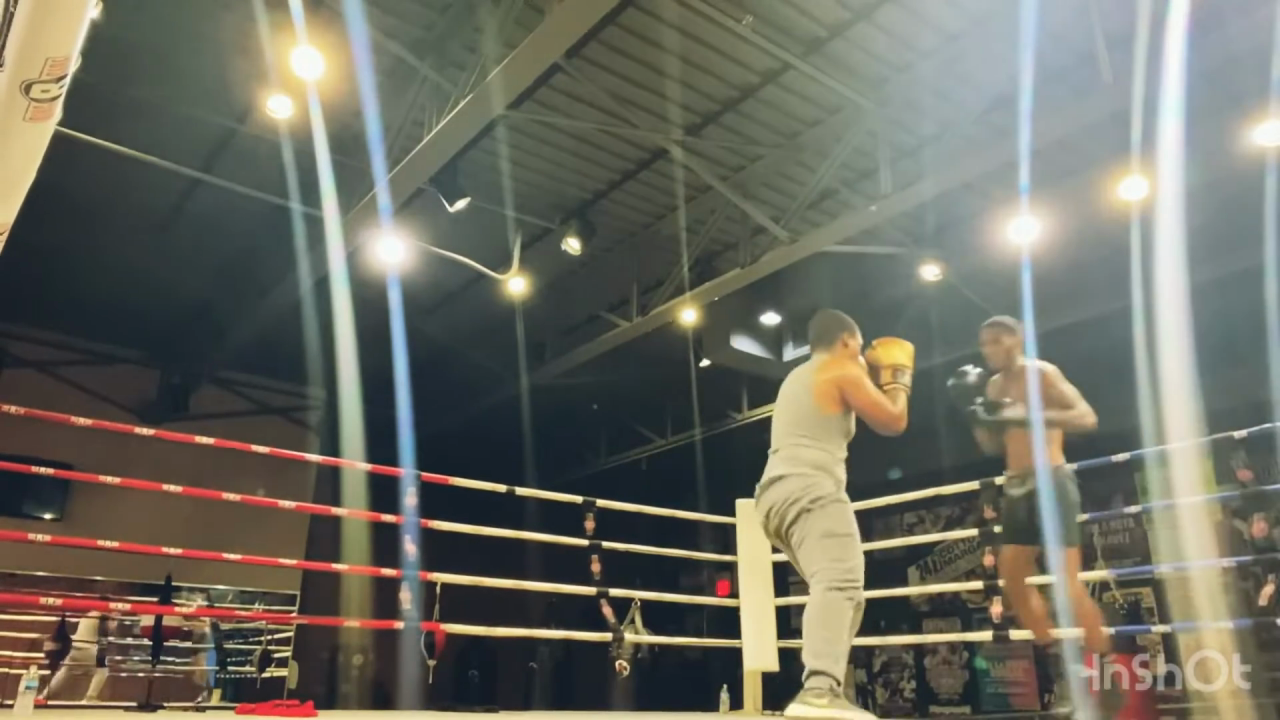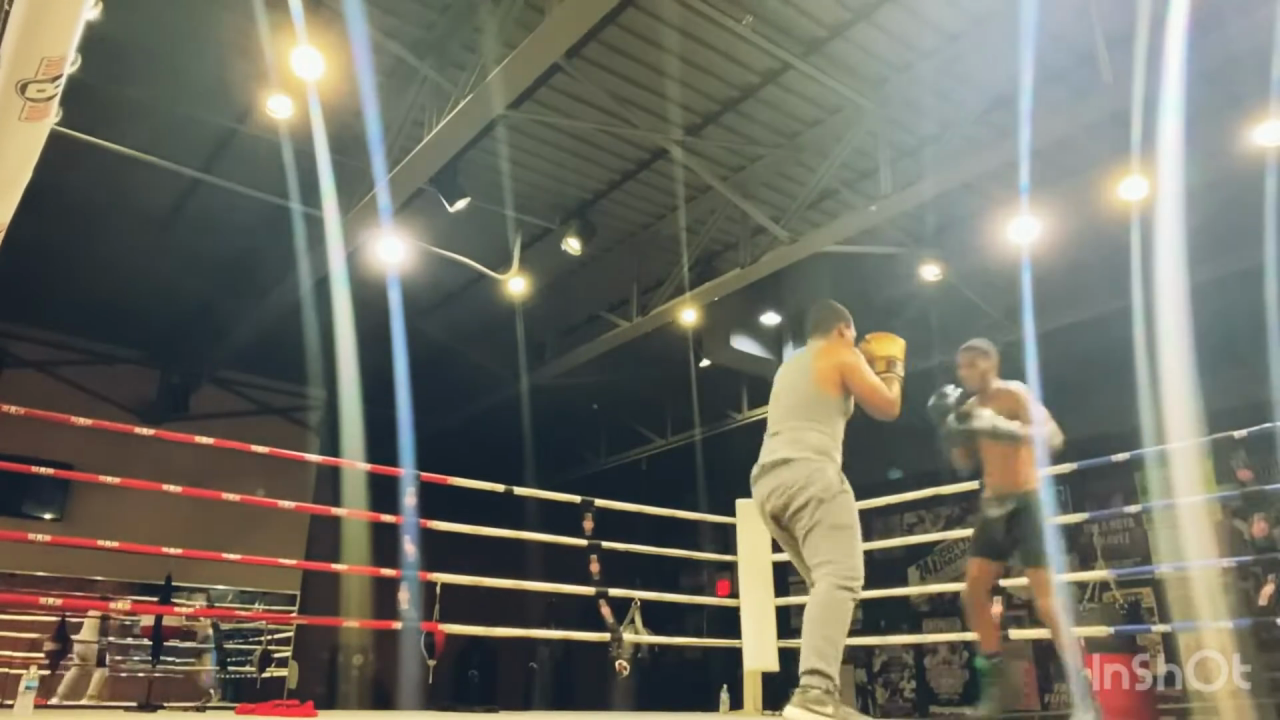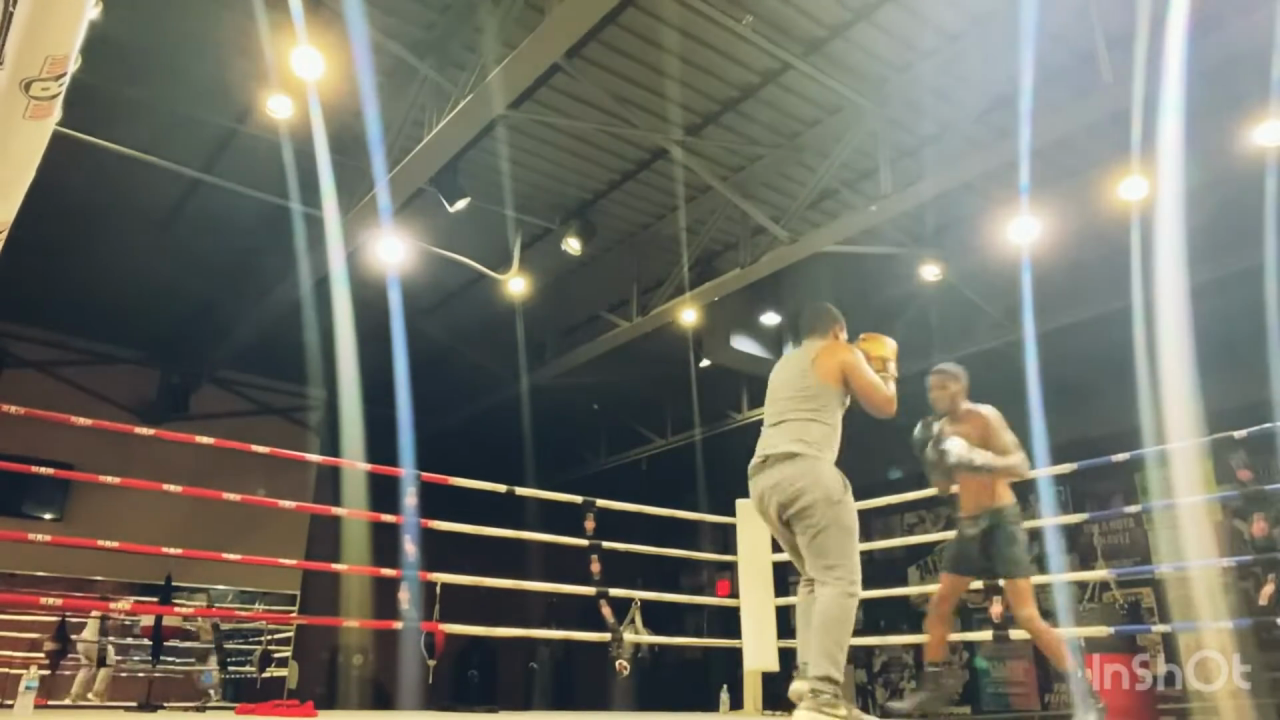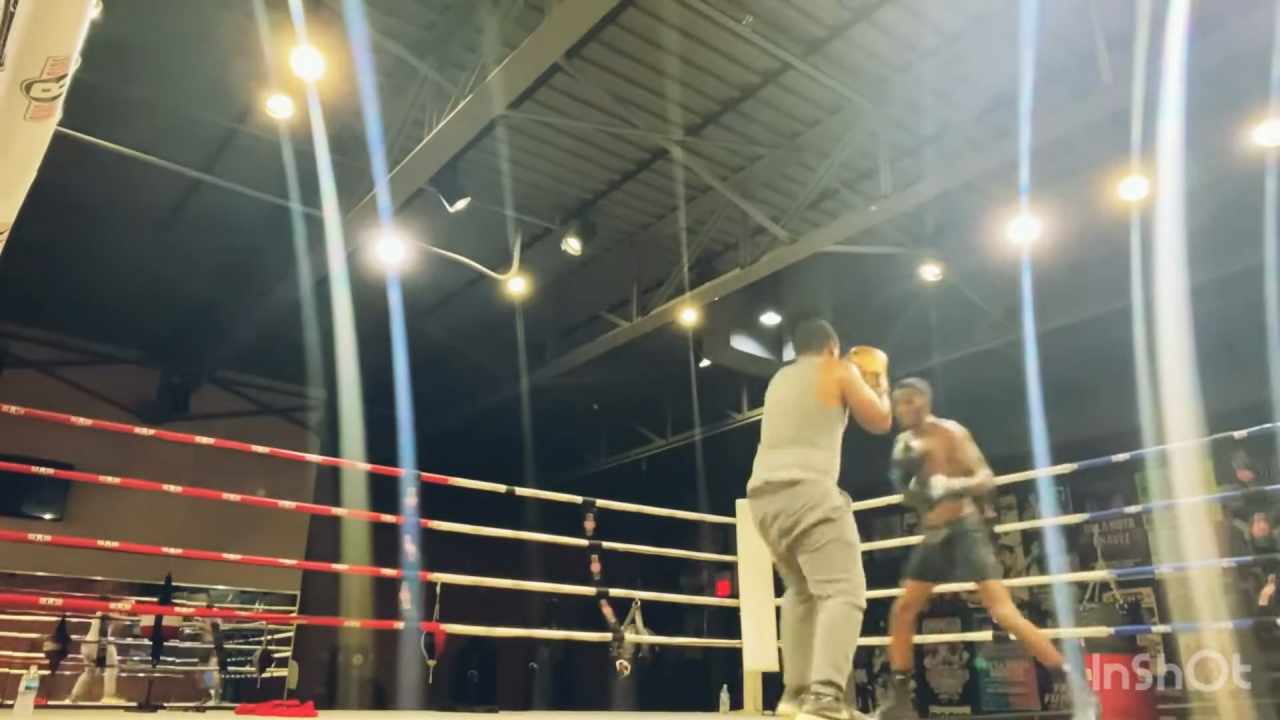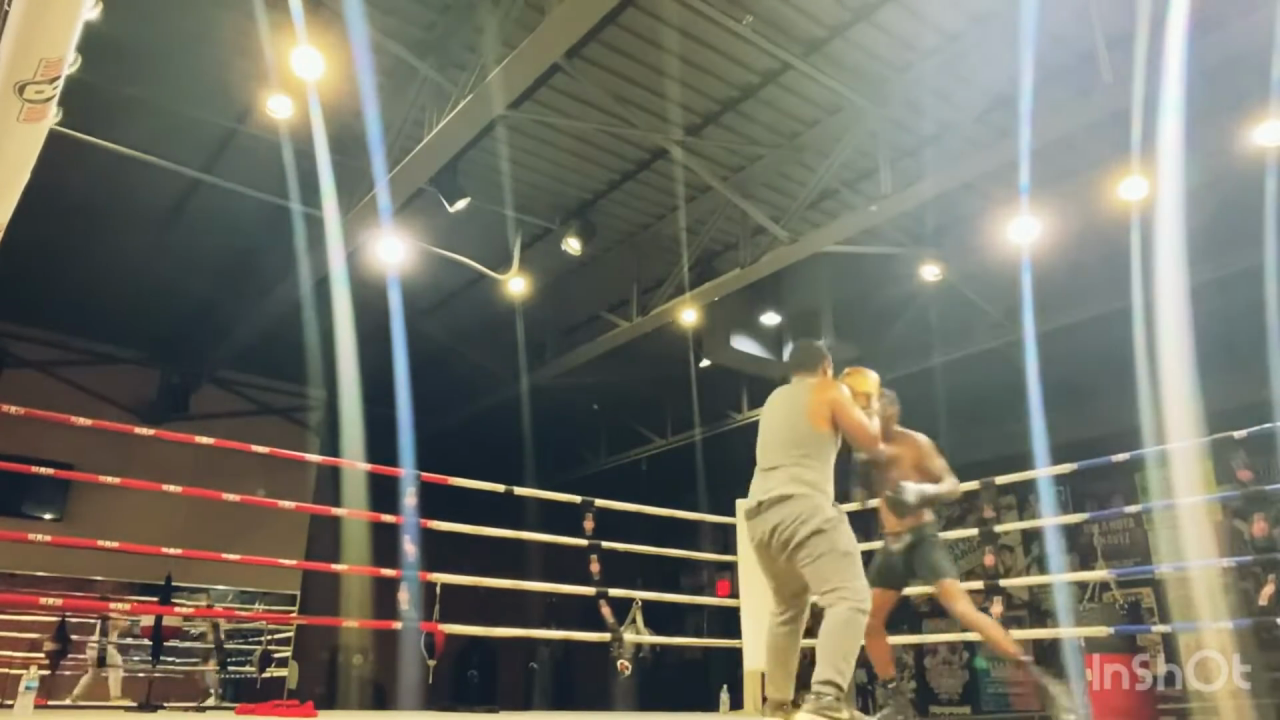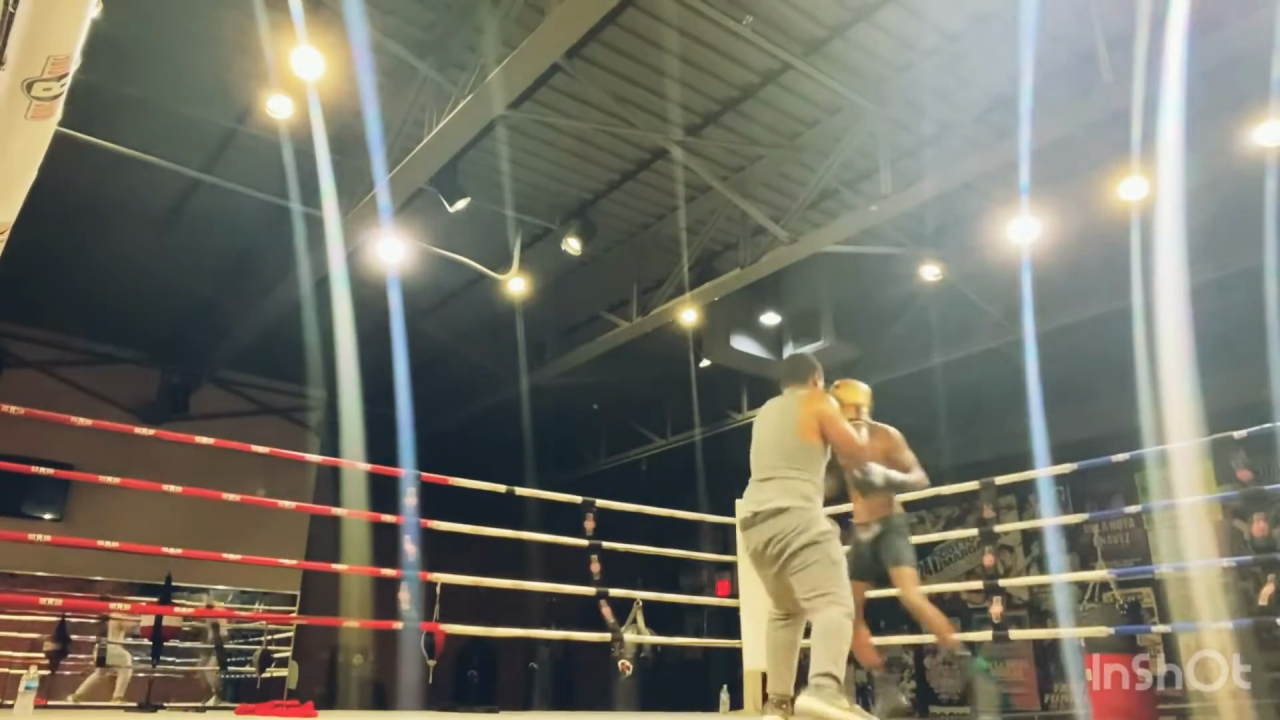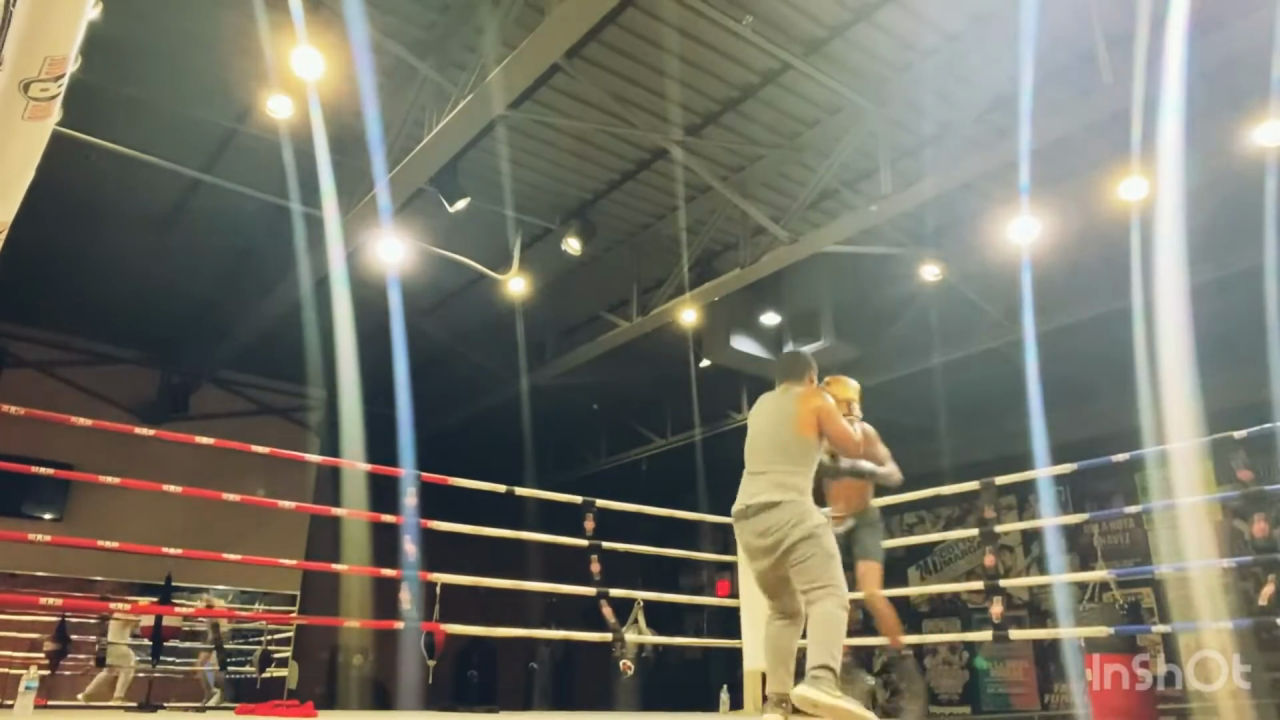
dt=0.1s
person 1, frame 1
left shoulder: (797, 377)
right shoulder: (844, 369)
right elbow: (893, 421)
left wrist: (869, 377)
right wrist: (899, 375)
left hip: (775, 497)
right hip: (810, 492)
left knee: (833, 585)
right knee: (838, 582)
person 1, frame 2
left shoulder: (790, 365)
right shoulder: (841, 355)
right elbow: (887, 408)
right wrist: (891, 367)
left hip: (771, 479)
right hip: (809, 475)
left knee: (828, 579)
right knee: (839, 577)
person 1, frame 3
left shoulder: (783, 364)
right shoulder: (841, 354)
right elbow: (885, 406)
right wrist: (886, 368)
left hip: (766, 476)
right hip: (805, 471)
left knee: (815, 576)
right knee: (839, 582)
left ankle: (809, 676)
person 1, frame 4
left shoulder: (780, 380)
right shoulder: (839, 371)
right elbow: (880, 421)
right wrist: (877, 383)
left hip: (765, 496)
right hip: (809, 492)
left knee: (802, 591)
right knee: (844, 592)
person 1, frame 5
left shoulder: (774, 401)
right shoulder: (830, 393)
right elbow: (870, 441)
right wrist: (867, 405)
left hip: (760, 515)
right hip: (804, 508)
left knee: (788, 608)
right knee: (848, 600)
person 1, frame 6
left shoulder: (765, 412)
right shoulder: (818, 404)
right elbow: (856, 452)
left hip: (754, 524)
right hip: (796, 519)
left knee: (787, 613)
right knee: (835, 607)
right ankle: (822, 690)
person 1, frame 7
left shoulder: (760, 406)
right shoulder: (815, 400)
right elbow: (852, 447)
left hip: (749, 518)
right hip: (788, 511)
left knee: (785, 610)
right knee: (830, 597)
right ankle: (820, 679)
person 2, frame 1
left shoulder: (1041, 373)
right shoulder: (996, 383)
left elbow: (1087, 418)
right elbow: (990, 444)
left wrist: (1029, 416)
right wrist: (972, 406)
left hip: (1051, 481)
right hip: (1017, 488)
left knee: (1068, 584)
right knee: (1012, 582)
person 2, frame 2
left shoulder: (1014, 394)
right shoulder: (970, 407)
left elbow: (1052, 438)
right elbow: (963, 466)
left wrist: (999, 427)
right wrist: (949, 427)
left hip: (1027, 504)
right hip: (992, 507)
left knee: (1045, 604)
right knee: (973, 594)
right ankle: (995, 681)
person 2, frame 3
left shoulder: (984, 418)
right shoulder: (938, 427)
left elbow: (1021, 464)
right elbow: (942, 483)
left wrist: (973, 458)
right wrist: (929, 454)
left hip: (1000, 521)
right hip: (969, 526)
left knee: (1025, 613)
right knee: (939, 606)
right ankle: (933, 689)
person 2, frame 4
left shoulder: (950, 433)
right shoulder: (906, 441)
left elbow: (985, 480)
left wrist: (950, 487)
right wrist: (903, 471)
left hip: (963, 530)
right hip: (932, 535)
left knee: (1004, 614)
right knee: (901, 613)
person 2, frame 5
left shoulder: (916, 443)
left elbow: (952, 488)
left wrist: (921, 491)
left hip: (920, 537)
right hip: (892, 544)
left knee: (963, 611)
right knee: (869, 623)
left ankle: (1041, 679)
person 2, frame 6
left shoulder: (886, 435)
left elbow: (920, 479)
left wrist: (888, 478)
left hip: (891, 527)
right hip: (862, 533)
left knee: (912, 598)
right knee: (849, 613)
right ankle: (886, 687)
person 2, frame 7
left shoulder: (863, 432)
left elbow: (894, 475)
left wrist: (861, 467)
left hip: (866, 524)
right hip: (836, 527)
left knee: (871, 594)
left ankle: (909, 676)
